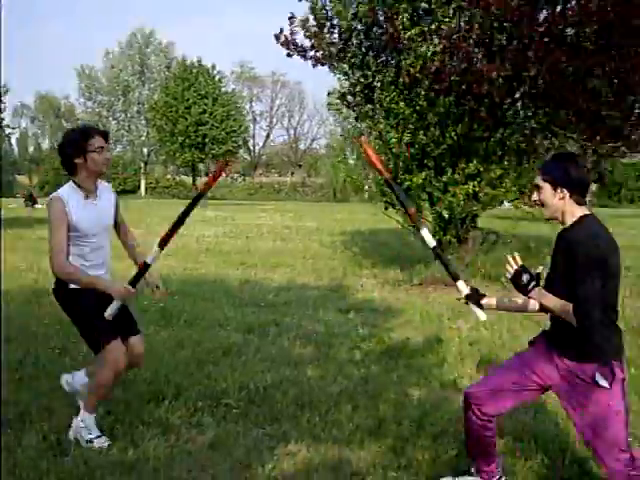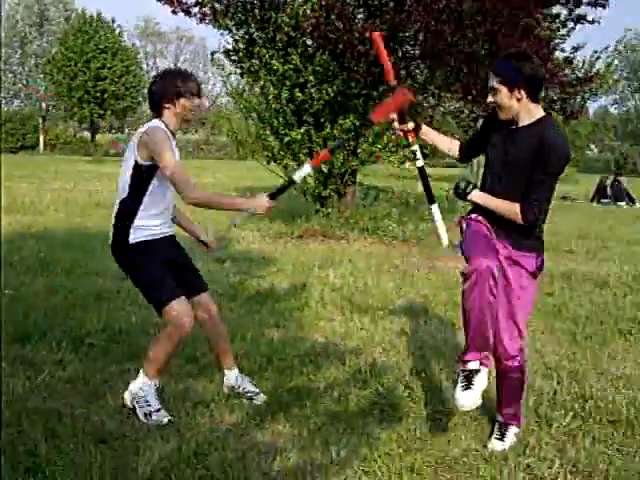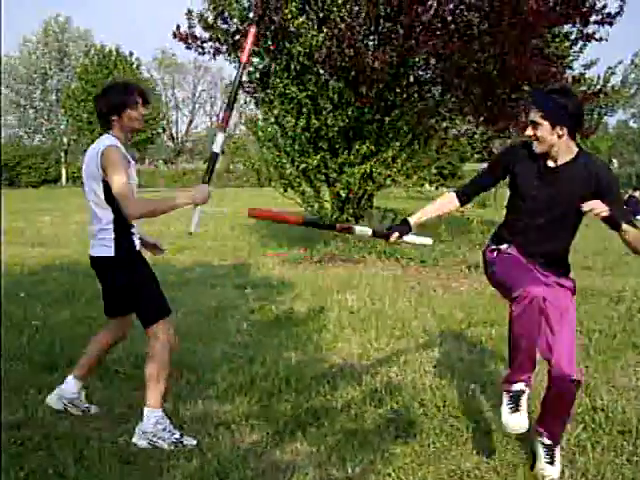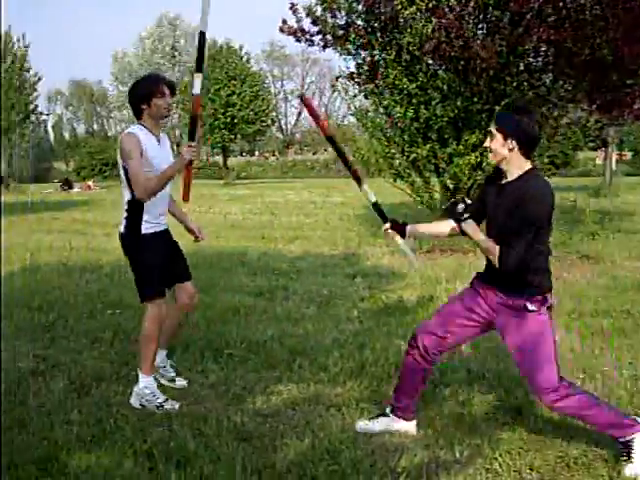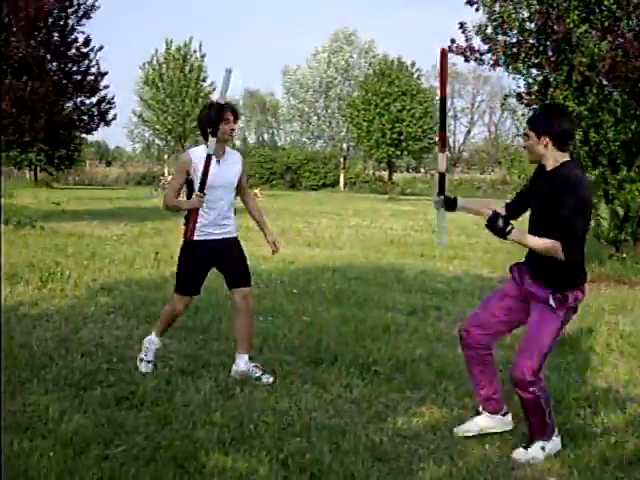
dt=0.7s
person 1, frame 1
left shoulder: (589, 240)
right shoulder: (567, 237)
left elbow: (586, 317)
left wrist: (536, 289)
right wrist: (490, 301)
left hip: (592, 367)
right hip: (550, 351)
right knee: (477, 399)
person 1, frame 2
left shoulder: (552, 142)
right shoulder: (497, 121)
left elbow: (530, 215)
right elbow: (465, 151)
left wrist: (476, 195)
right wrist: (420, 130)
left hip: (521, 249)
right hip: (481, 226)
left knee: (510, 349)
right knee: (482, 267)
left ankle: (508, 419)
right ankle: (474, 364)
person 1, frame 3
left shoulder: (595, 174)
right shoulder: (518, 154)
right elbow: (465, 192)
right wrist: (411, 221)
left hip: (554, 275)
right hip: (506, 256)
left knee: (567, 369)
right knee: (530, 294)
left ankle: (547, 438)
right ankle: (517, 383)
person 1, frame 4
left shoulder: (535, 193)
right shoulder: (497, 180)
left elbow: (504, 257)
right elbow: (460, 222)
left wrist: (469, 226)
right wrist: (410, 229)
left hip: (525, 303)
right hip: (486, 290)
left knee: (549, 391)
right knee: (422, 343)
right ankle: (401, 415)
person 1, frame 5
left shoulder: (572, 183)
right shoulder: (545, 174)
left elbow: (569, 250)
right elbow: (512, 209)
left wrist: (510, 233)
right wrist: (458, 203)
left hip: (557, 293)
right hip: (527, 278)
left knee: (525, 373)
right knee: (473, 332)
left ankle: (545, 437)
right ankle: (494, 412)
person 2, frame 1
left shoulder: (108, 192)
right shoulder: (60, 202)
left elbow: (124, 231)
right elbow: (60, 267)
left wrist: (146, 272)
right wrist: (108, 286)
left hip: (103, 287)
right hip: (75, 292)
left knee: (137, 353)
right knee: (117, 358)
left ankle: (81, 380)
right ankle: (85, 421)
person 2, frame 2
left shoulder: (167, 140)
right shoulder: (153, 136)
right elbow: (190, 194)
left wrist: (192, 229)
right wrist: (246, 204)
left hip: (163, 239)
right hip: (134, 245)
left knee: (208, 310)
right knee: (181, 321)
left ankle: (232, 376)
right ankle: (142, 389)
person 2, frame 3
left shoulder: (100, 150)
right shoulder: (112, 151)
right elbow: (133, 208)
left wrist: (140, 238)
right wrist: (187, 198)
left hip: (108, 253)
right hip: (120, 257)
left knee: (117, 328)
right knee: (162, 334)
left ankle: (68, 391)
right ankle: (153, 424)
person 2, frame 4
left shoulder: (164, 140)
right shoulder: (131, 138)
right elbow: (143, 192)
left wrist: (187, 222)
right wrist: (176, 166)
left hip: (160, 231)
right hip: (139, 234)
left knee: (187, 296)
right knee: (156, 308)
left ankle: (158, 361)
right ankle: (144, 388)
person 2, frame 5
left shoulder: (236, 159)
right shoulder: (190, 159)
left elbow: (247, 198)
right elbow: (167, 200)
left wrist: (267, 231)
right wrist: (185, 203)
left hip: (229, 241)
right hip: (197, 242)
left knee: (245, 300)
right knee: (181, 304)
left ankle: (243, 363)
right ankle: (152, 342)
